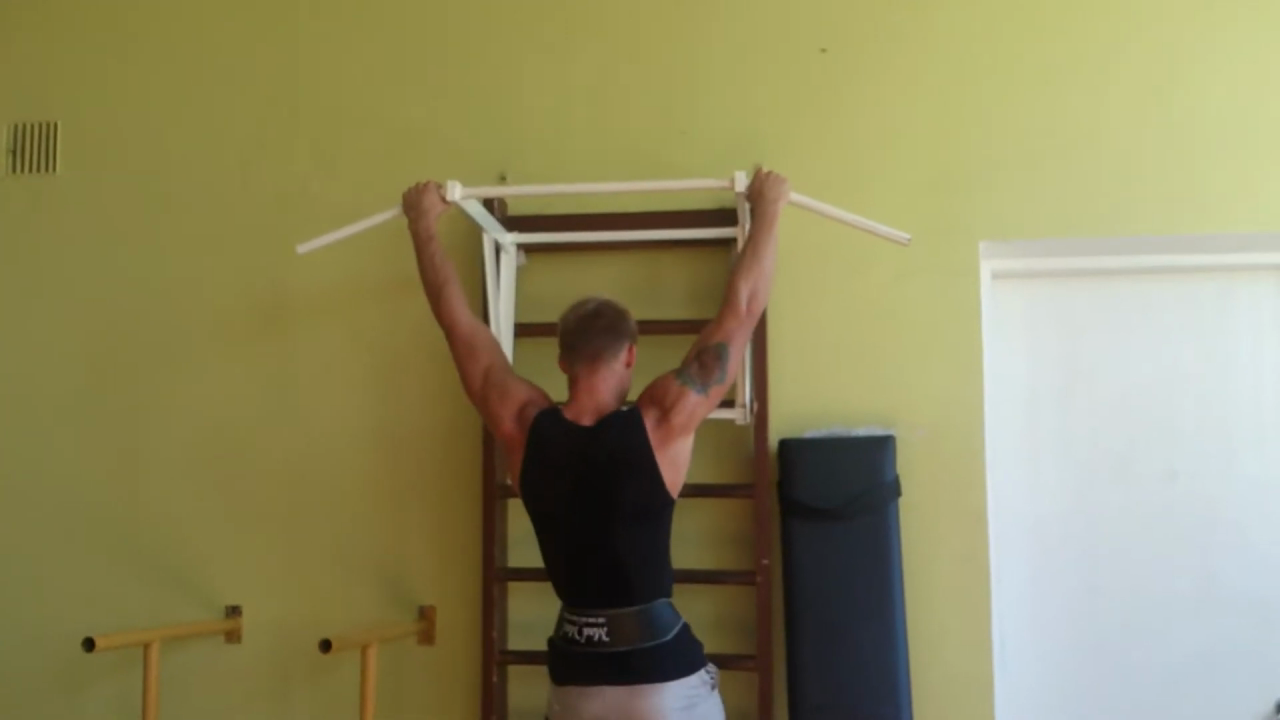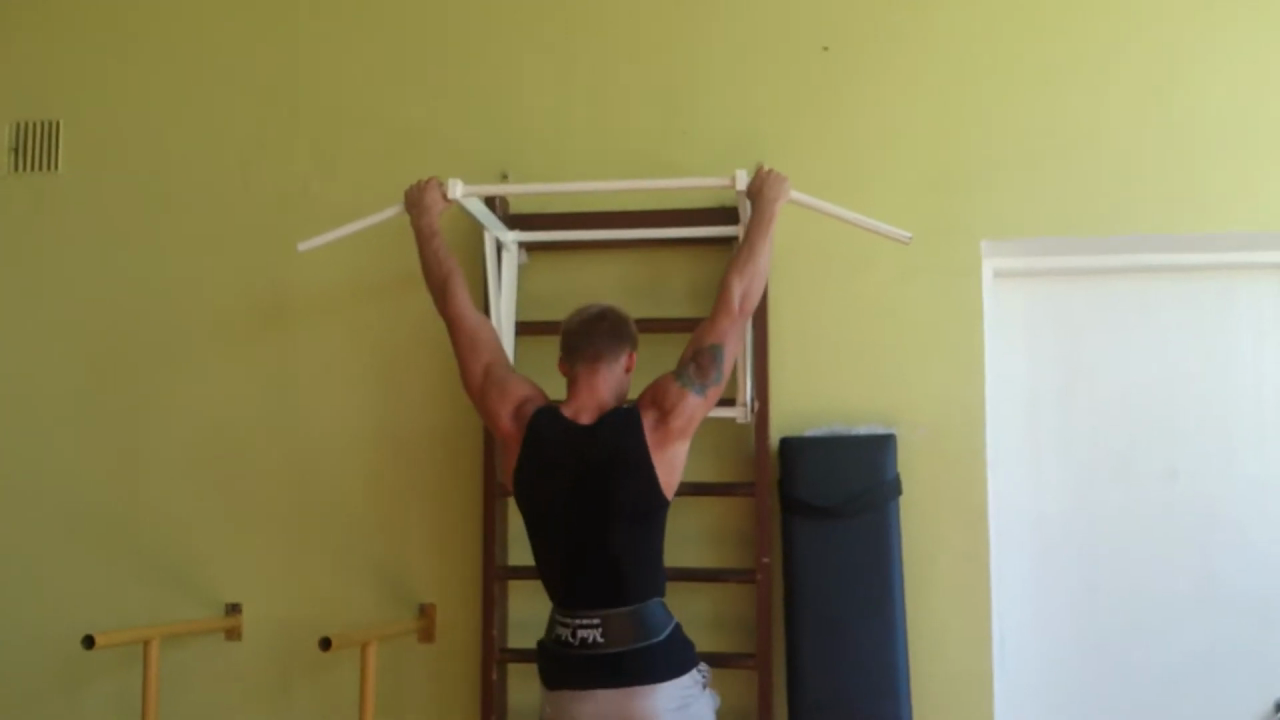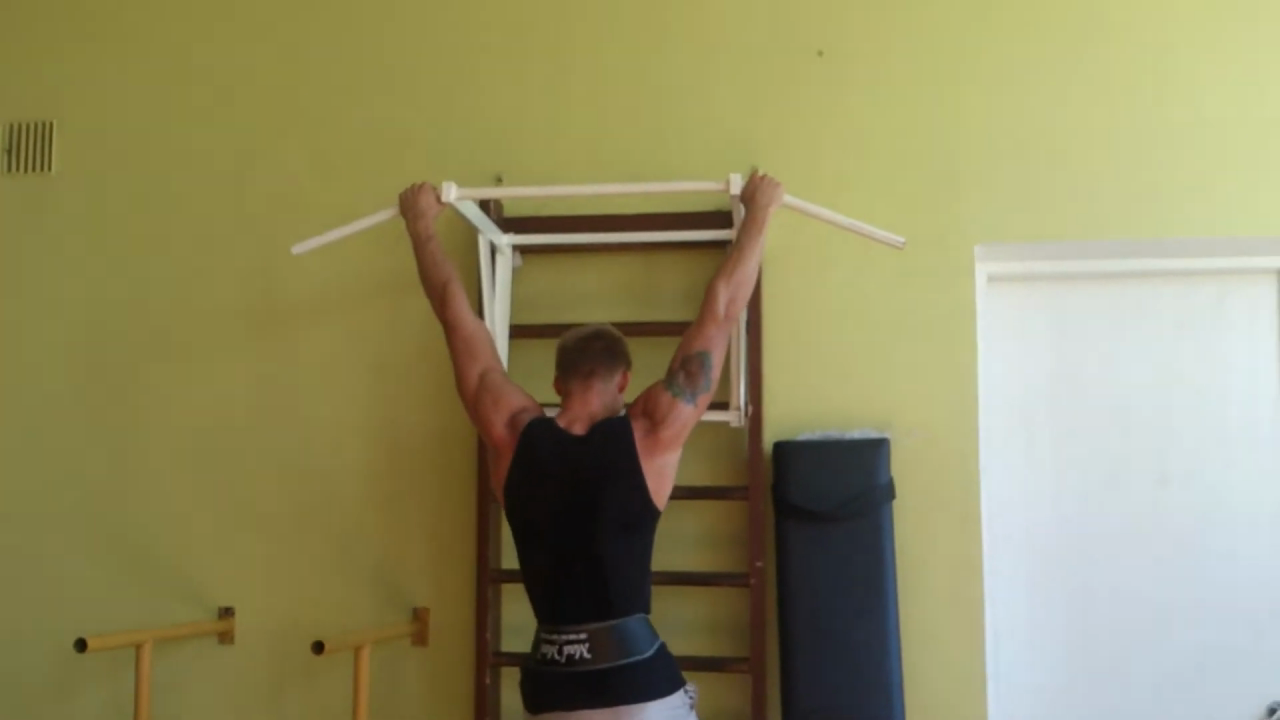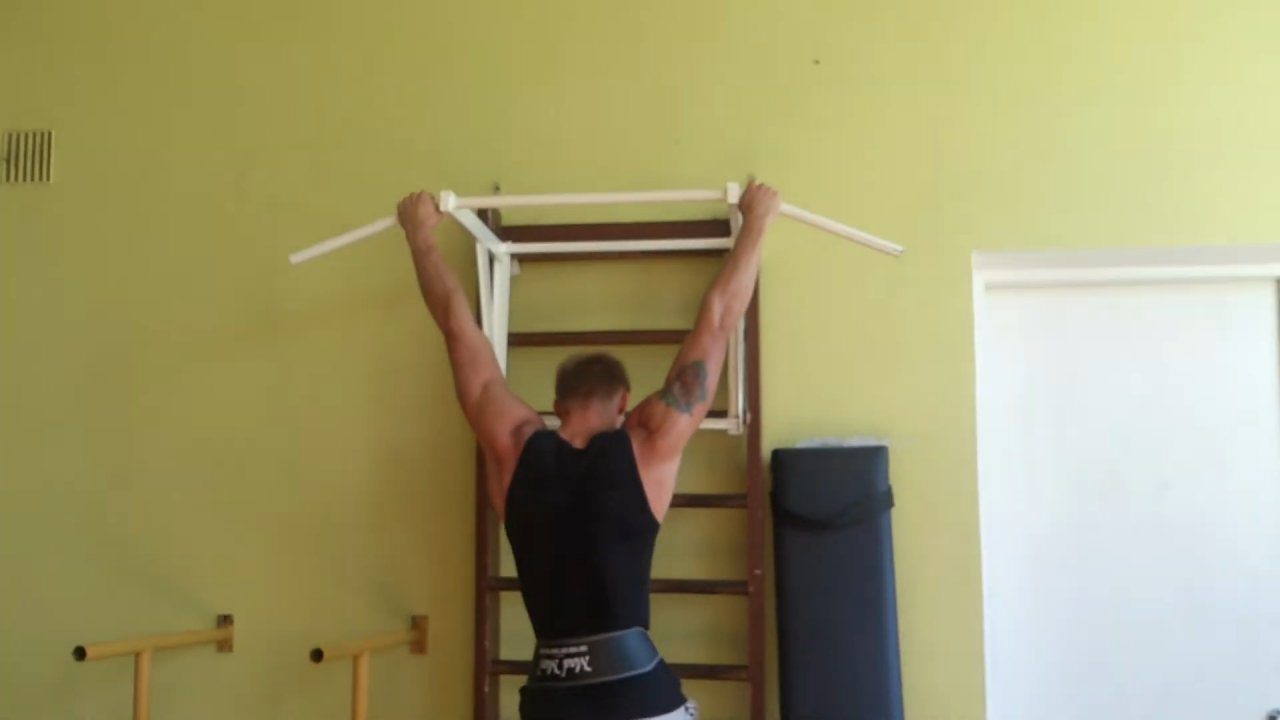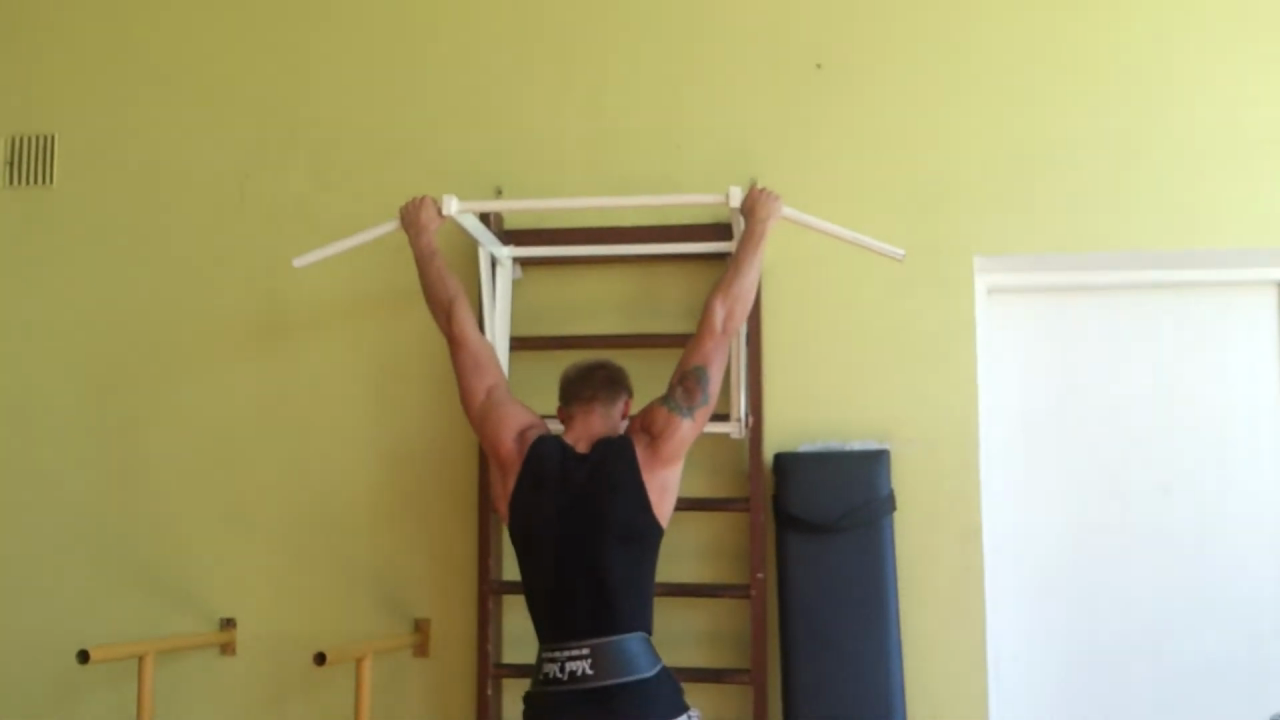
dt=0.2s
person 1, frame 1
left shoulder: (523, 428)
right shoulder: (663, 424)
left elbow: (455, 316)
right elbow: (742, 307)
left wrist: (423, 224)
right wrist: (768, 208)
right hip: (662, 673)
person 1, frame 2
left shoulder: (519, 425)
right shoulder: (660, 425)
left elbow: (458, 308)
right elbow: (735, 305)
left wrist: (425, 219)
right wrist: (766, 206)
person 1, frame 3
left shoulder: (511, 436)
right shoulder: (651, 436)
left elbow: (455, 313)
right elbow: (720, 312)
left wrist: (420, 225)
right wrist: (758, 211)
person 1, frame 4
left shoulder: (512, 449)
right shoulder: (649, 448)
left elbow: (459, 326)
right elbow: (716, 321)
left wrist: (420, 234)
right wrist: (756, 221)
person 1, frame 5
left shoulder: (517, 455)
right shoulder: (652, 453)
left elbow: (461, 330)
right elbow: (719, 325)
left wrist: (423, 238)
right wrist: (758, 225)
